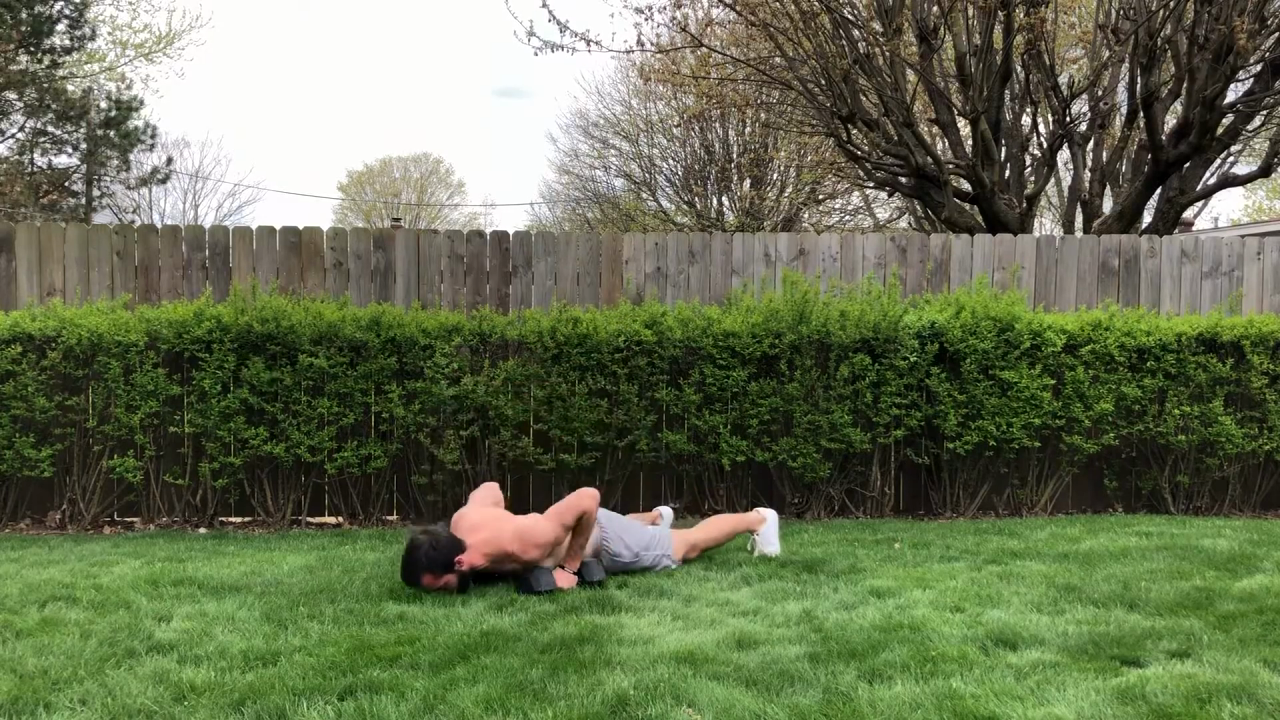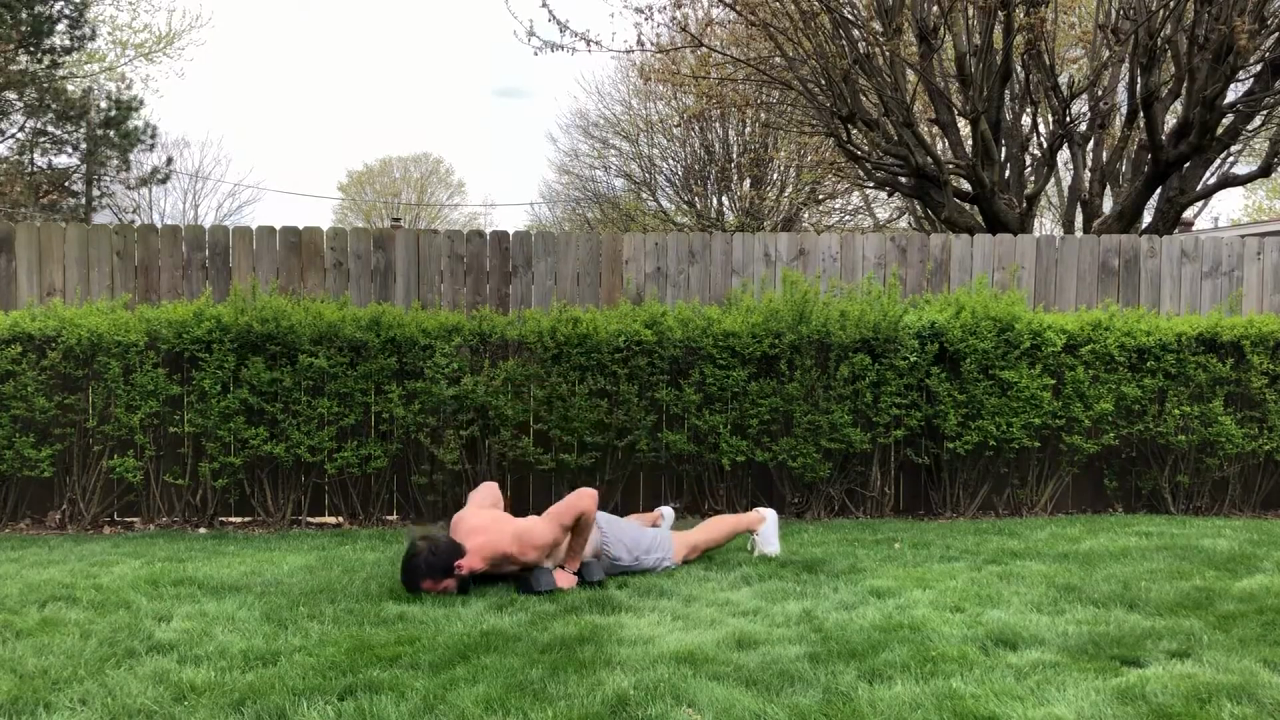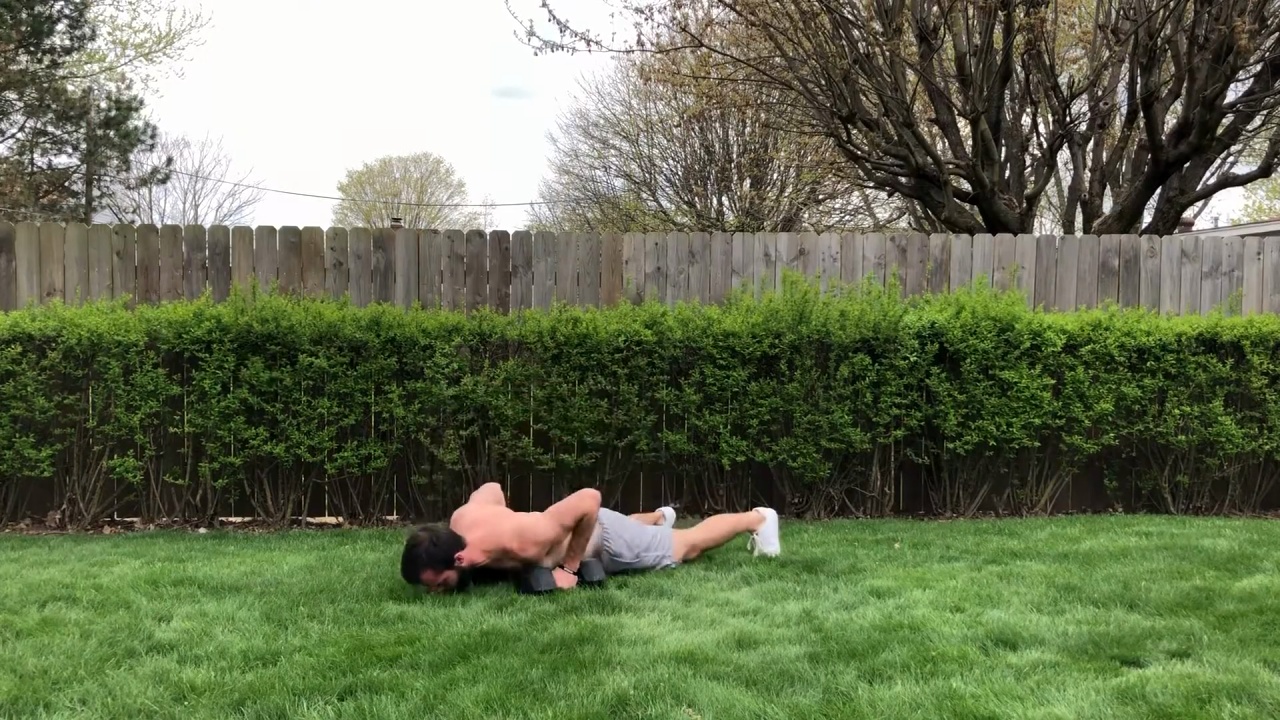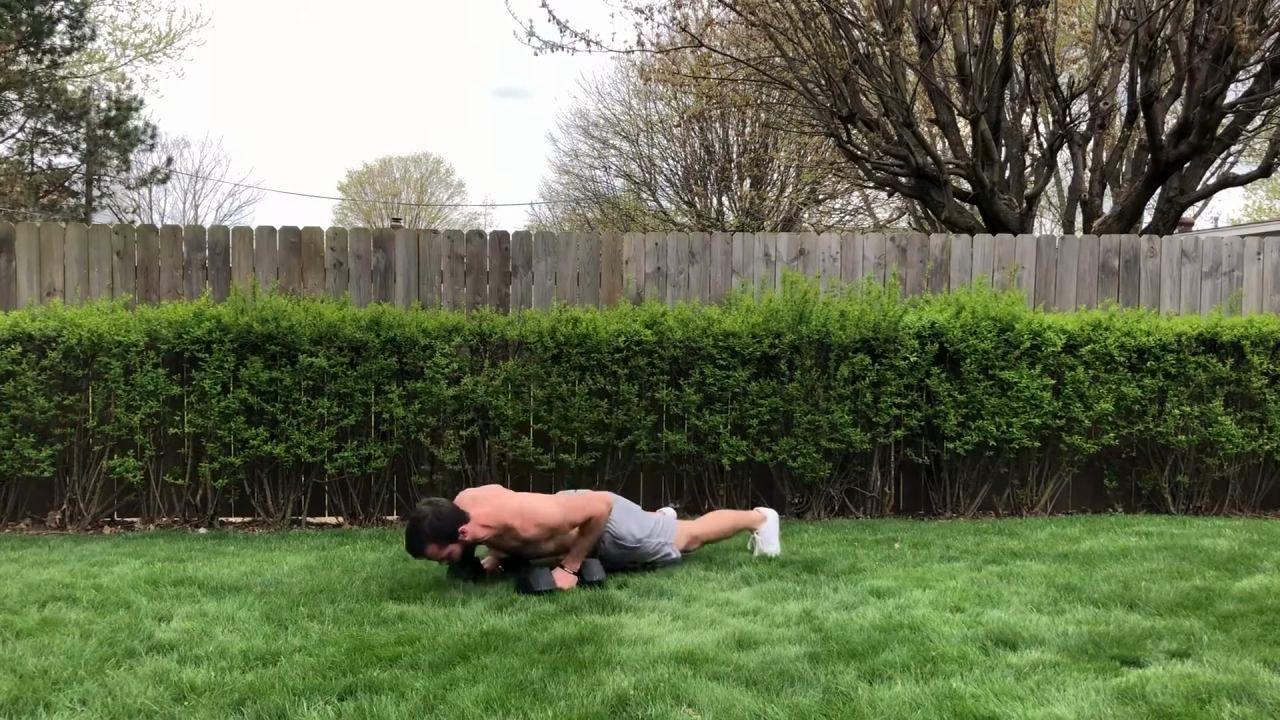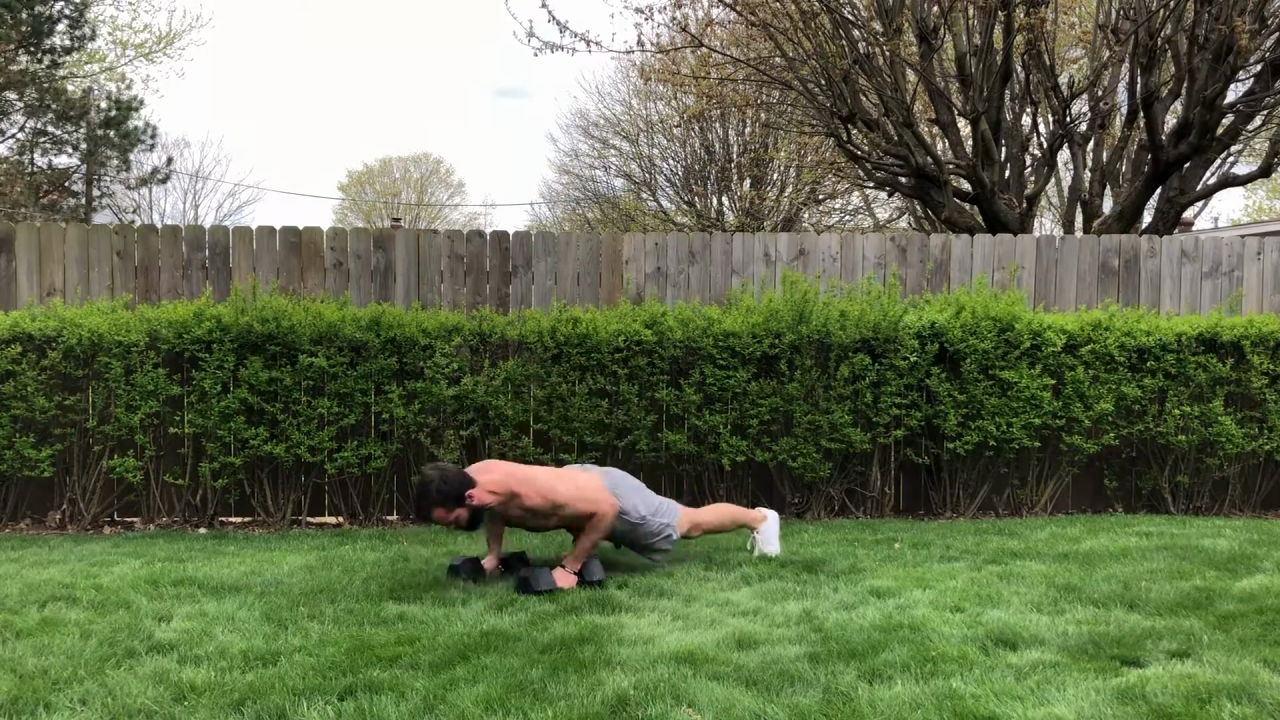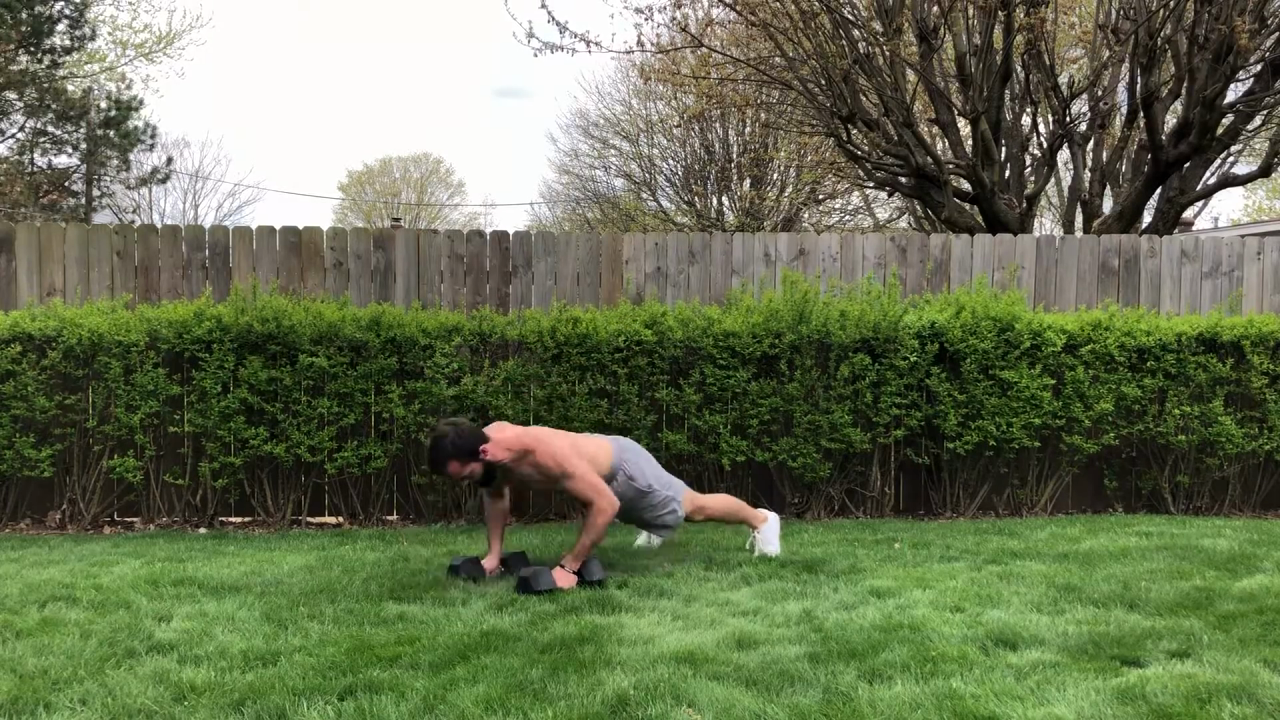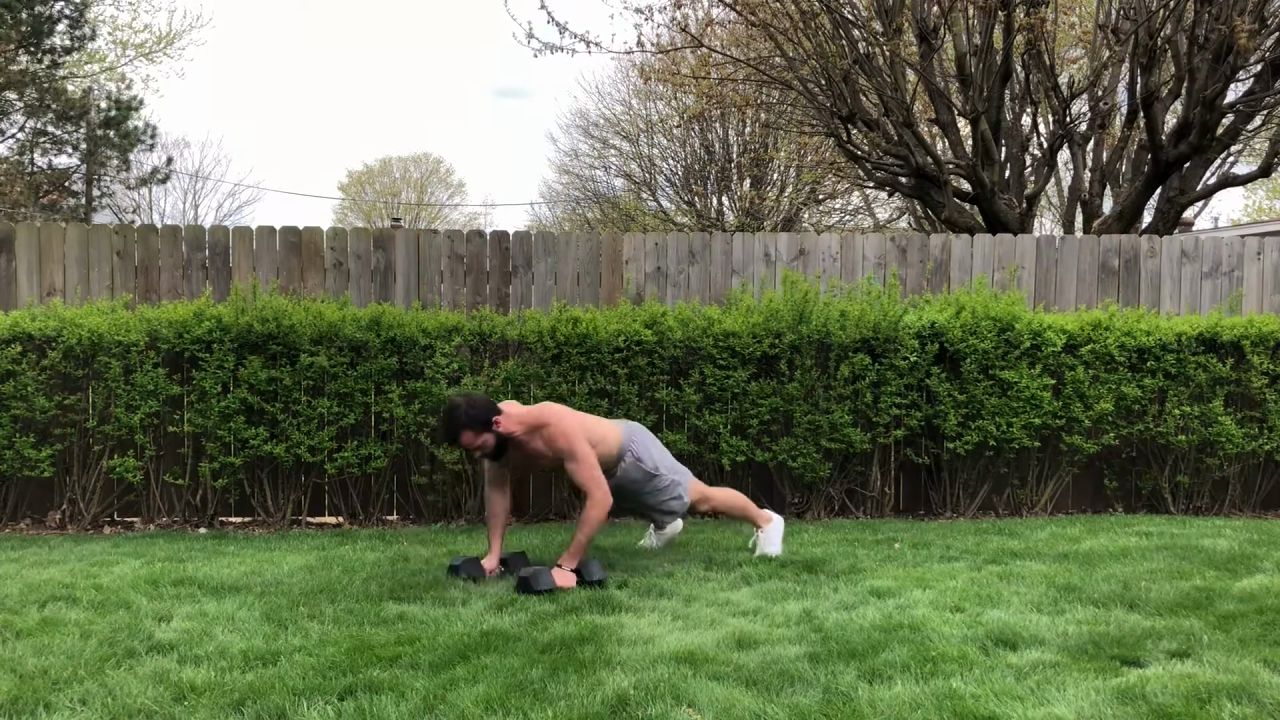
dt=0.1s
person 1, frame 1
left shoulder: (519, 547)
right shoulder: (460, 526)
left elbow: (589, 497)
right elbow: (490, 487)
left wrist: (569, 566)
left hip: (603, 545)
right hip: (578, 529)
left knee: (689, 545)
left ankle: (757, 519)
right ankle: (655, 517)
person 1, frame 2
left shoulder: (518, 548)
right shoulder: (460, 527)
left elbow: (587, 497)
right elbow: (489, 486)
left wrist: (569, 567)
left hip: (603, 548)
right hip: (573, 526)
left knee: (689, 547)
left ankle: (757, 519)
right ankle: (656, 517)
person 1, frame 3
left shoulder: (516, 544)
right shoulder: (463, 523)
left elbow: (590, 500)
right elbow: (493, 488)
left wrist: (569, 566)
left hip: (603, 542)
right hip: (572, 521)
left knee: (689, 546)
left ankle: (757, 518)
right ankle: (659, 517)
person 1, frame 4
left shoulder: (523, 524)
right shoulder: (463, 504)
left elbow: (601, 504)
left wrist: (570, 566)
right wrist: (494, 553)
left hip: (605, 525)
right hip: (573, 507)
left knee: (691, 536)
left ankle: (758, 518)
right ankle: (659, 517)
person 1, frame 5
left shoulder: (532, 492)
right shoulder: (475, 479)
left elbow: (608, 506)
left wrist: (569, 568)
right wrist: (493, 554)
left hip: (614, 497)
right hip: (583, 482)
left knee: (690, 524)
left ankle: (760, 520)
right ankle: (655, 529)
person 1, frame 6
left shoulder: (545, 452)
right shoulder: (487, 443)
left elbow: (608, 505)
right elbow: (497, 493)
left wrist: (569, 565)
right wrist: (494, 552)
left hip: (620, 468)
right hip: (591, 462)
left knee: (695, 507)
left ankle: (761, 520)
right ankle: (656, 528)
person 1, frame 7
left shoulder: (556, 429)
right shoulder: (492, 429)
left elbow: (600, 499)
right elbow: (498, 491)
left wrist: (566, 565)
right wrist: (494, 553)
left hip: (631, 451)
right hip: (601, 457)
left knee: (700, 499)
right knee: (637, 505)
left ankle: (766, 522)
right ankle: (664, 524)
